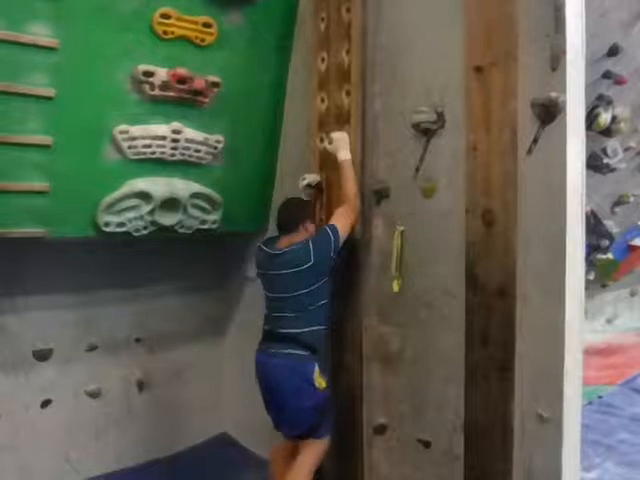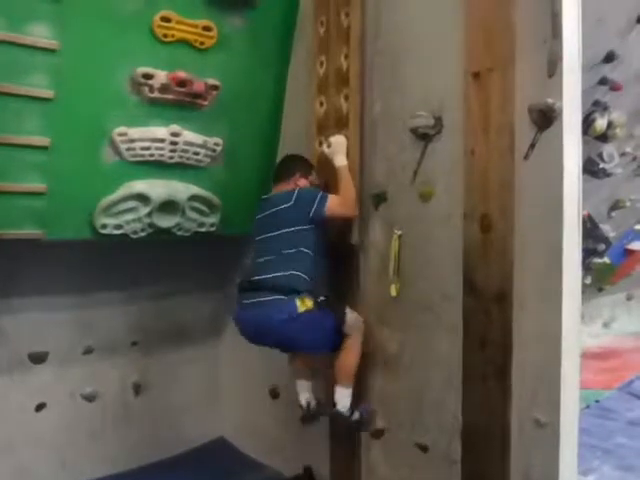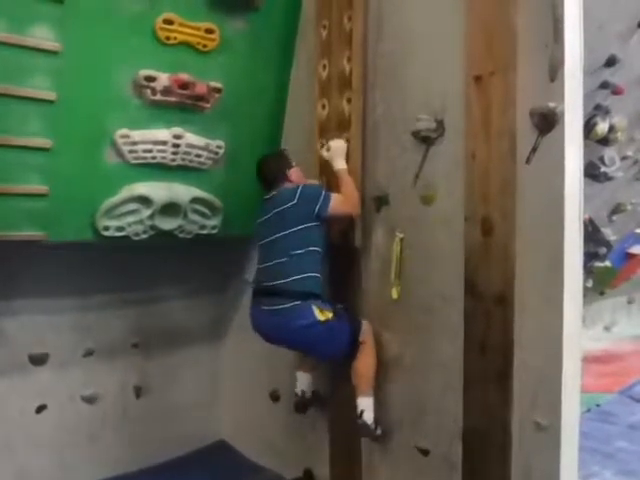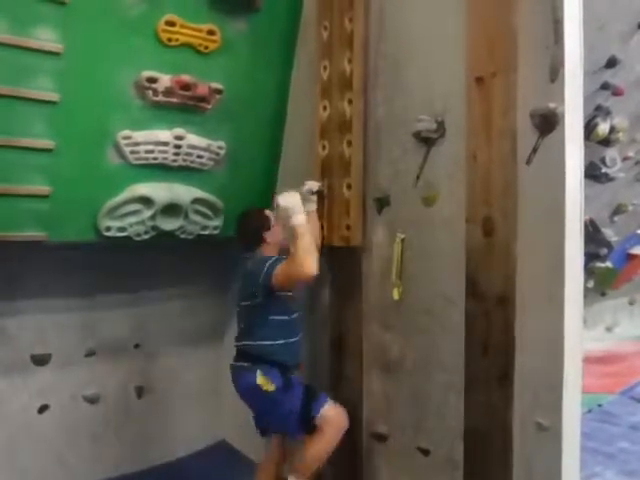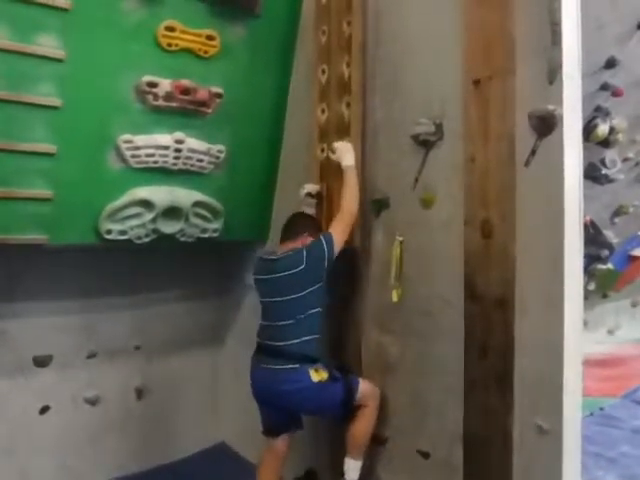
dt=1s
person 1, frame 1
left shoulder: (264, 253)
right shoulder: (315, 253)
left elbow: (287, 234)
right elbow: (350, 208)
left wrist: (305, 197)
right wrist: (343, 155)
left hip: (267, 358)
right hip: (299, 363)
left knee: (289, 438)
right knee: (314, 445)
person 1, frame 2
left shoulder: (264, 209)
right shoulder: (299, 199)
right elbow: (349, 207)
right wrist: (340, 159)
left hip: (246, 312)
right hip: (278, 308)
left knee: (306, 336)
right knee: (353, 325)
left ankle: (307, 404)
right ankle: (344, 406)
person 1, frame 3
left shoulder: (266, 210)
right shoulder: (303, 195)
right elbow: (352, 206)
left wrist: (312, 189)
right wrist: (338, 162)
left hip: (262, 315)
right hip: (294, 312)
left knee: (313, 332)
right knee: (364, 334)
left ankle: (303, 393)
right ankle: (366, 415)
person 1, frame 4
left shoulder: (266, 263)
right shoulder: (264, 267)
left elbow: (311, 245)
right elbow: (307, 270)
left wrist: (310, 206)
right wrist: (297, 218)
left hip: (265, 374)
right hip: (262, 376)
left knee: (278, 446)
right knee: (335, 420)
person 1, frame 5
left shoulder: (264, 265)
right shoulder: (308, 261)
right elbow: (348, 214)
left wrist: (306, 209)
right wrist: (348, 161)
left hip: (263, 374)
right hip: (296, 377)
left knee: (275, 447)
right knee: (370, 395)
